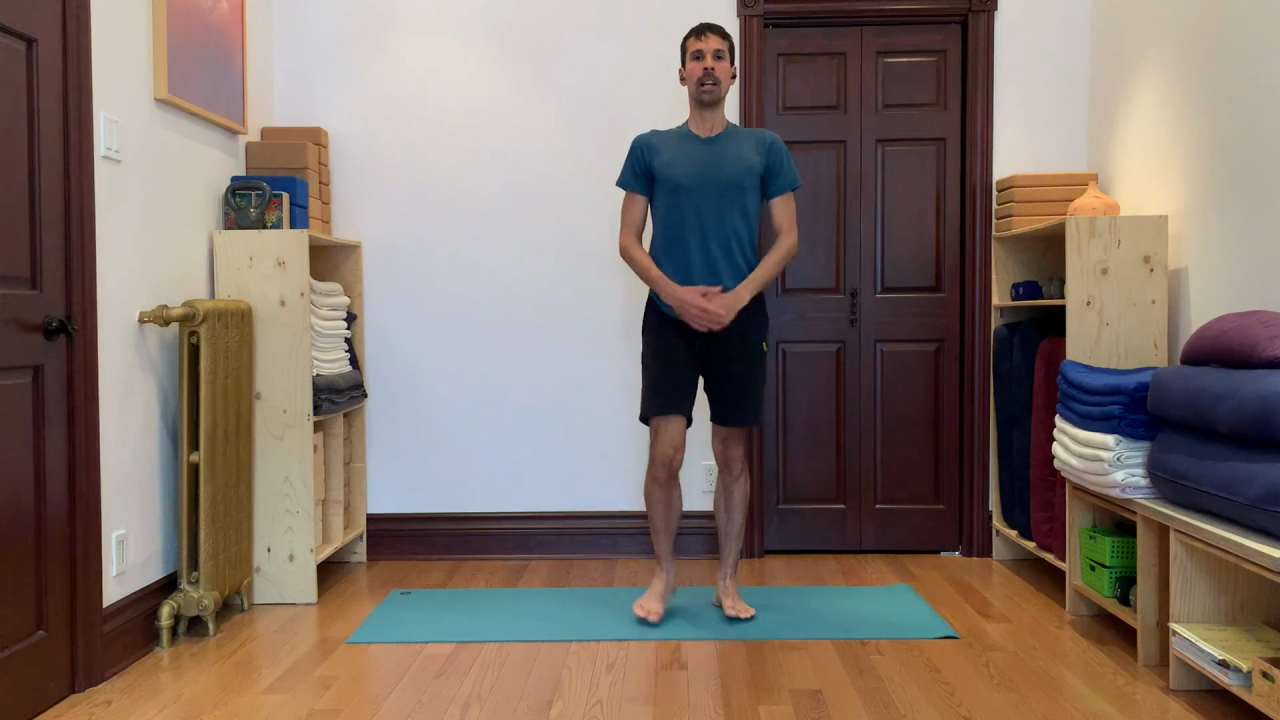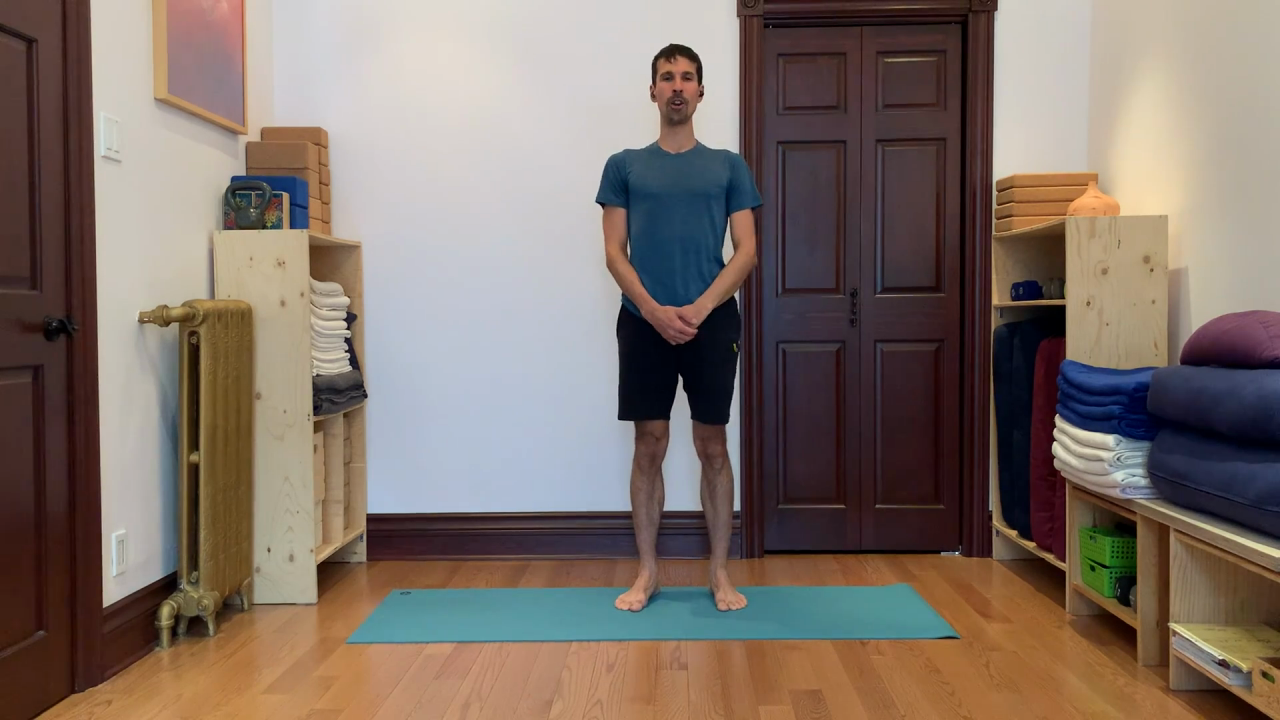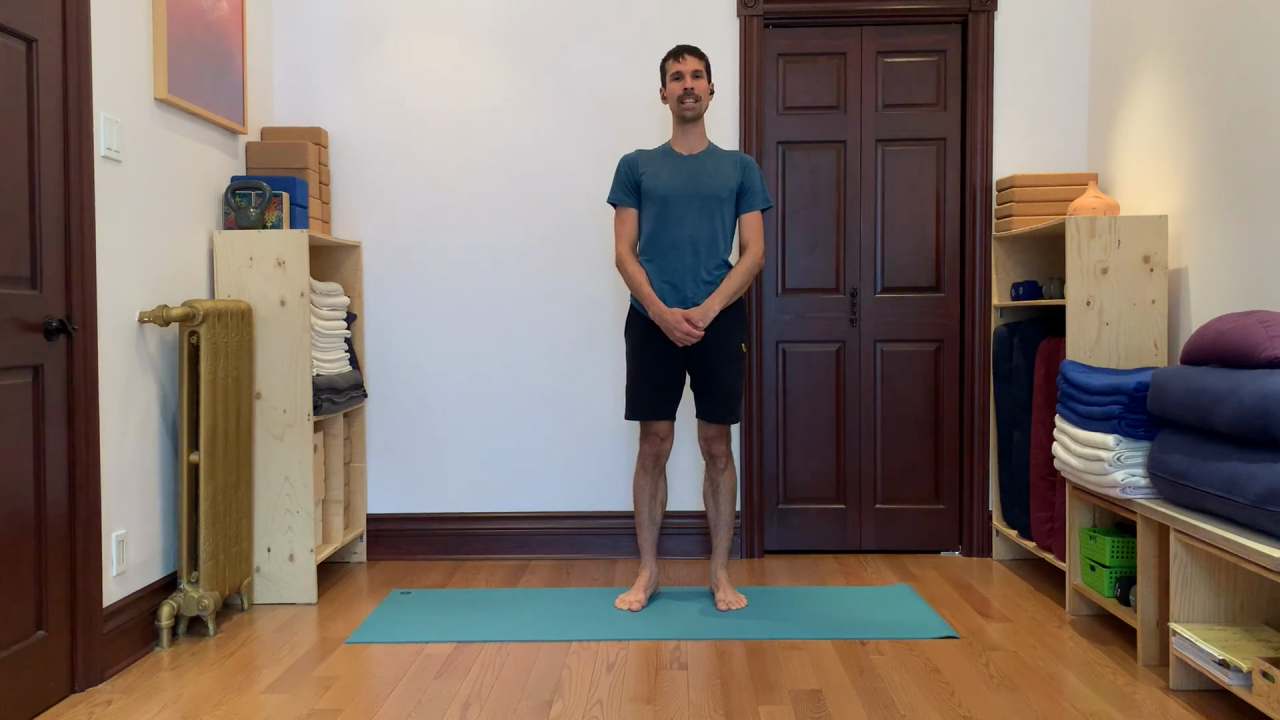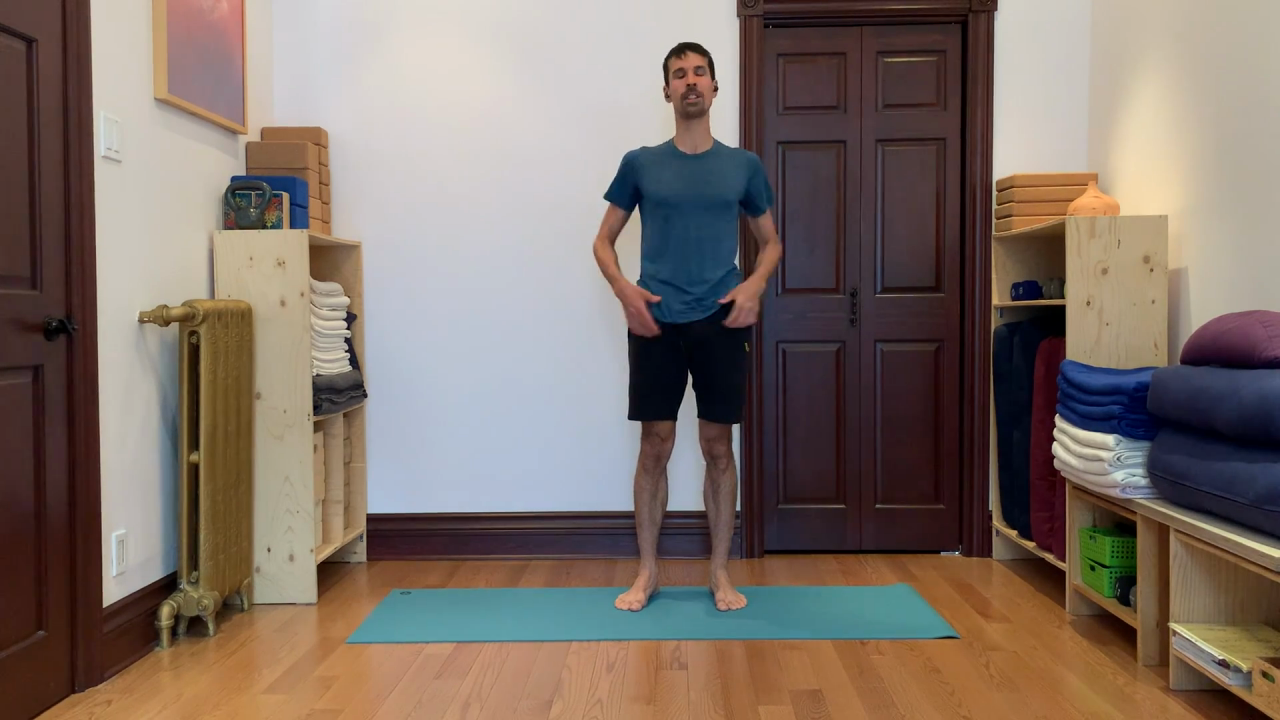
dt=1s
person 1, frame 1
left shoulder: (764, 148)
right shoulder: (649, 148)
left elbow: (787, 239)
right elbow: (629, 240)
left wrist: (736, 298)
right wrist: (677, 295)
left hip: (739, 320)
right hip: (669, 319)
left knee: (732, 454)
right knee: (665, 452)
left ankle: (727, 581)
right ankle: (664, 574)
person 1, frame 2
left shoulder: (728, 166)
right shoulder: (624, 165)
left elbow: (746, 252)
right elbow: (614, 252)
left wrist: (699, 309)
right wrist: (654, 310)
left hip: (712, 321)
right hip: (644, 321)
left knee: (713, 447)
right knee: (649, 447)
left ankle: (719, 571)
right ankle: (647, 571)
person 1, frame 3
left shoulder: (739, 167)
right shoulder: (636, 166)
left elbow: (753, 253)
right elbow: (624, 253)
left wrist: (706, 311)
right wrist: (661, 312)
left hip: (719, 322)
right hip: (652, 322)
left knee: (717, 447)
right knee: (653, 446)
left ankle: (720, 571)
right ankle: (648, 570)
person 1, frame 4
left shoulder: (744, 165)
right shoulder: (640, 163)
left elbow: (771, 242)
right elbow: (602, 239)
left wrist: (755, 286)
right wrist: (623, 290)
left hip: (722, 323)
right hip: (656, 323)
left knee: (718, 448)
right knee: (655, 447)
left ankle: (720, 571)
right ankle: (648, 571)
